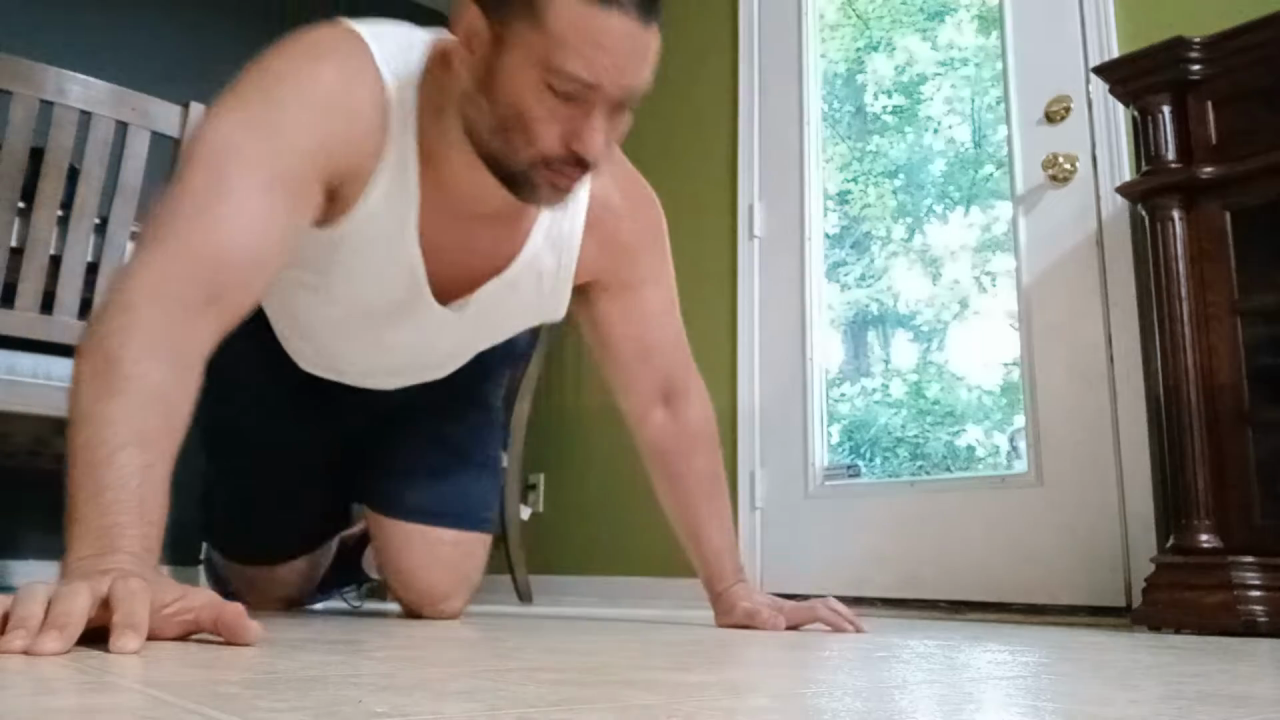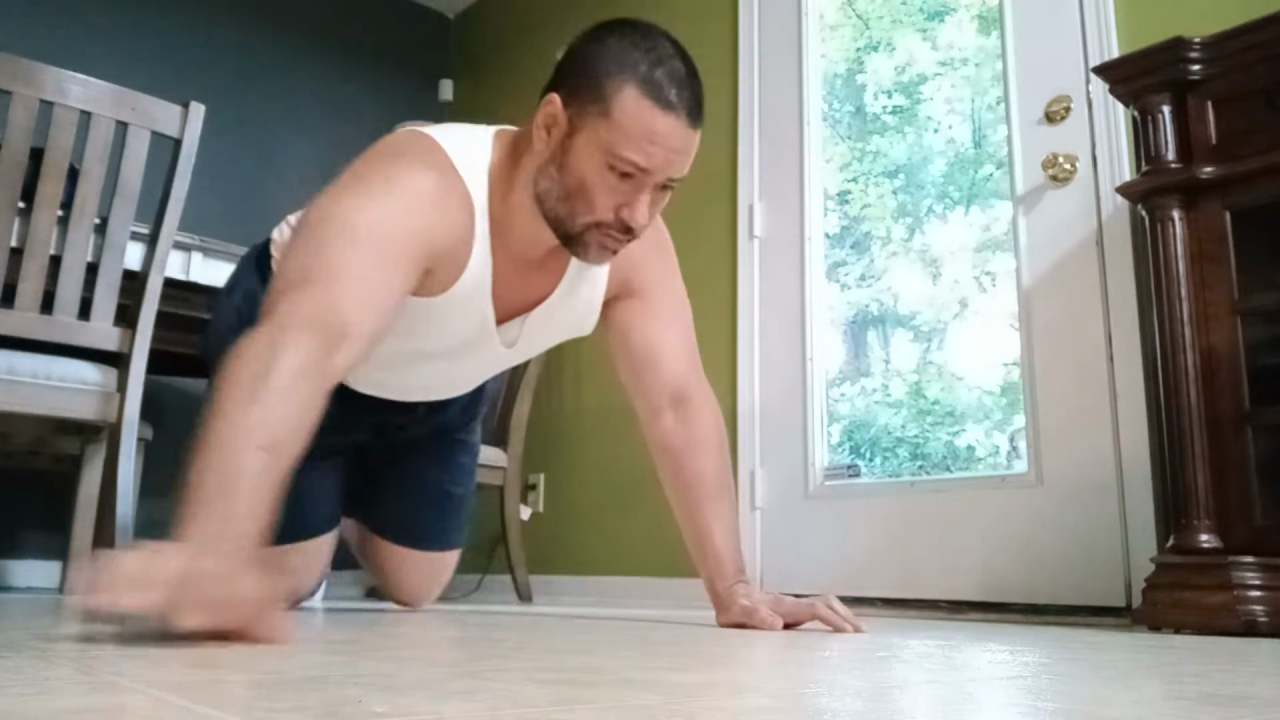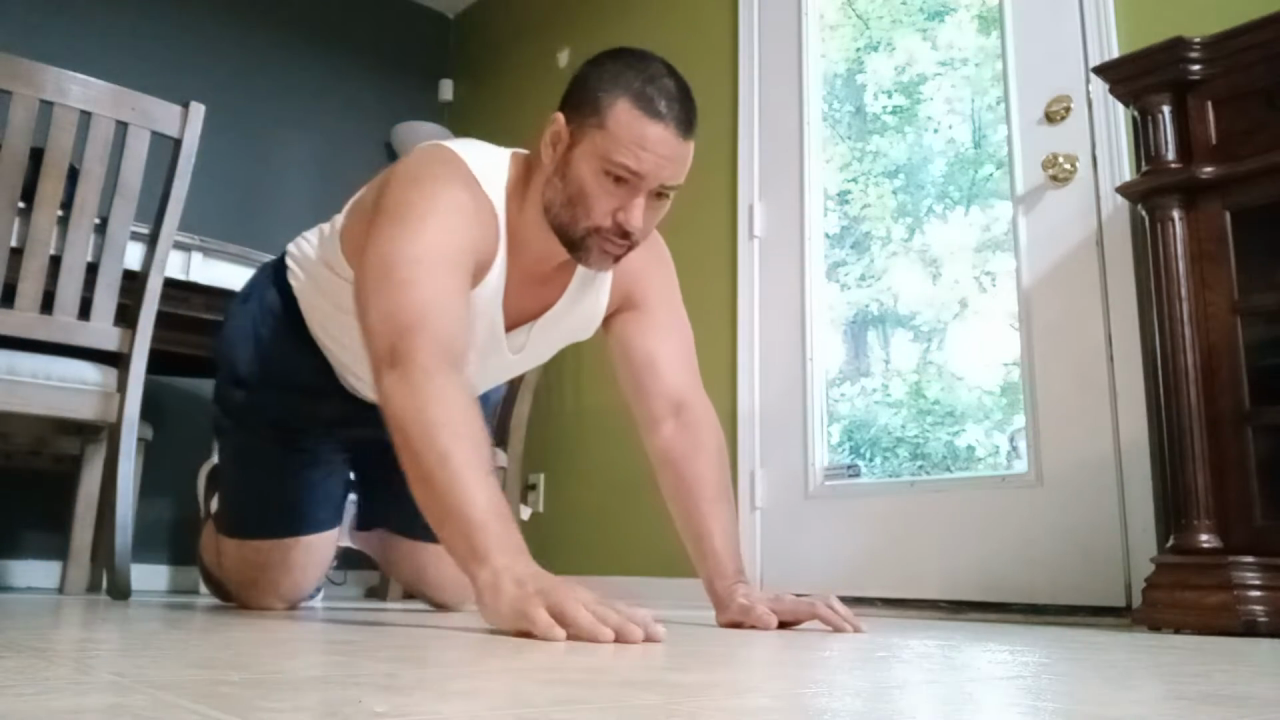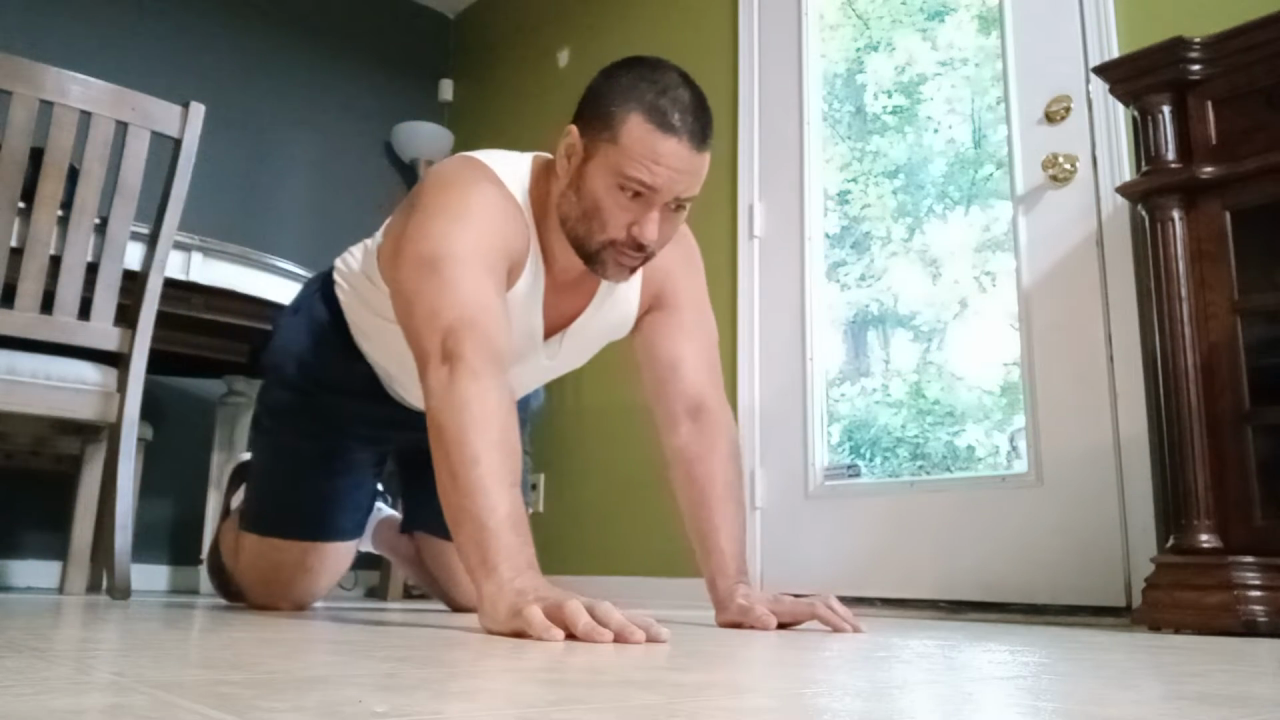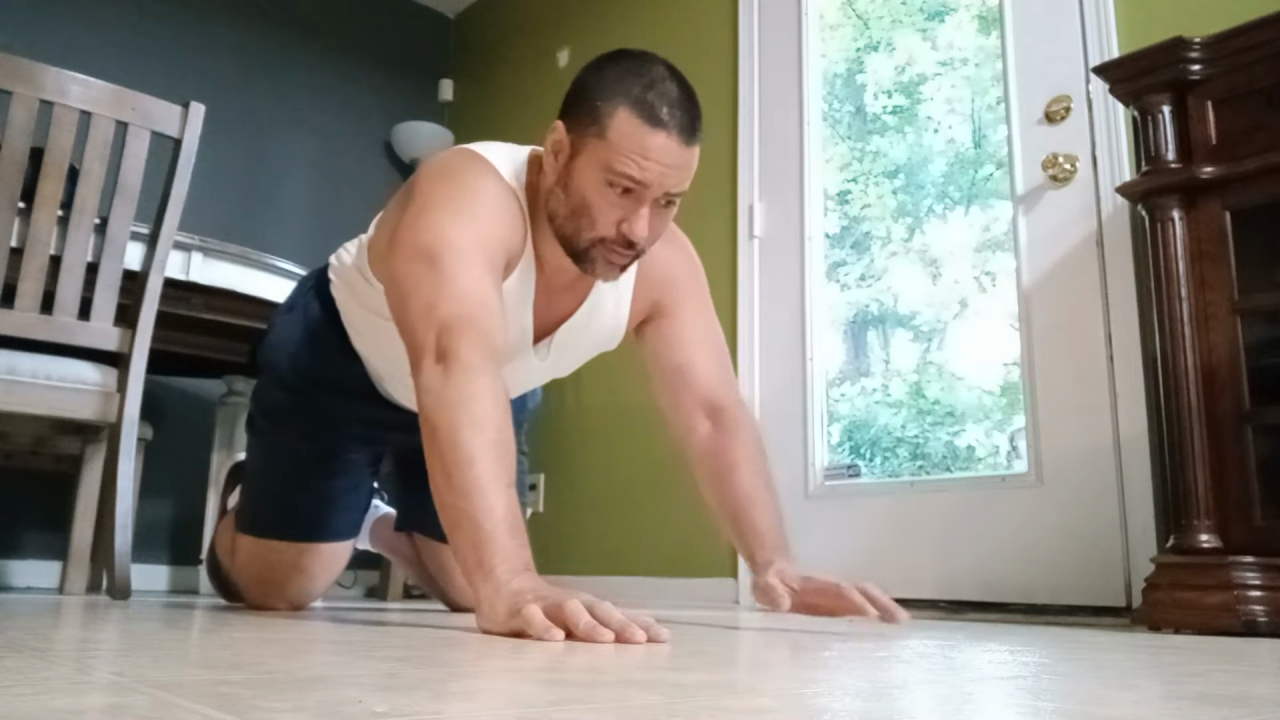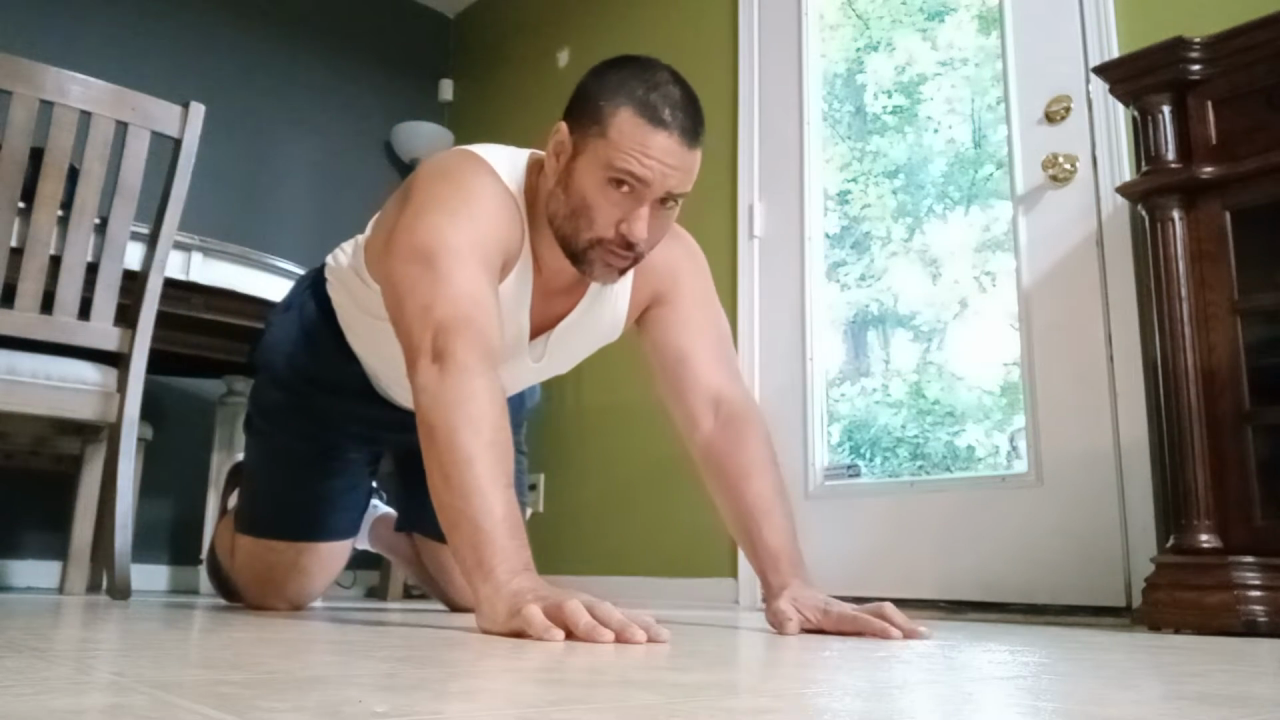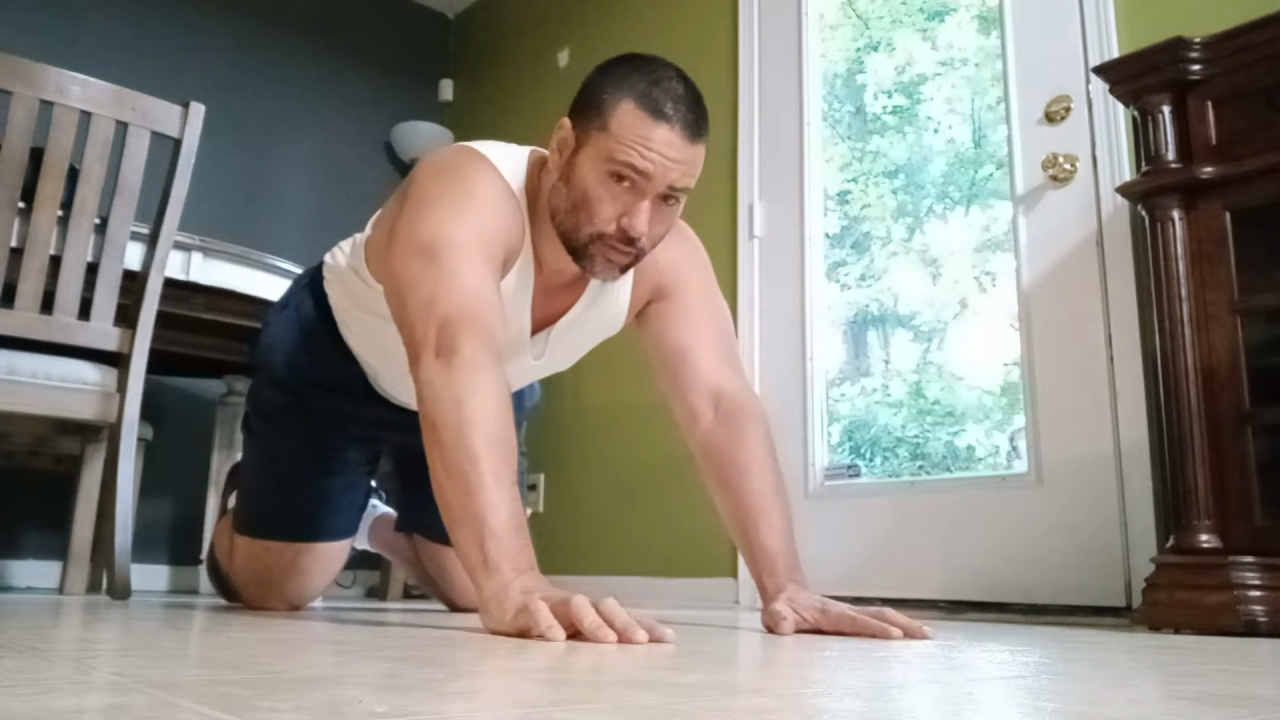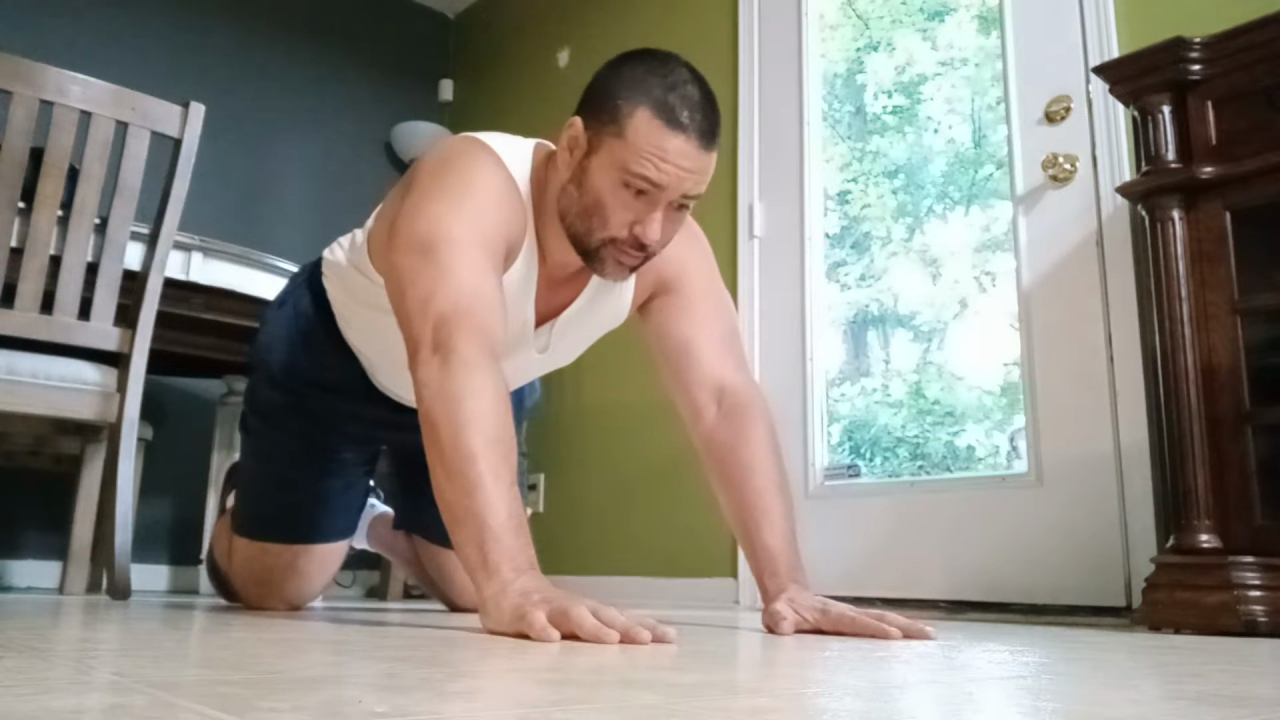
dt=0.4s
person 1, frame 1
left shoulder: (614, 214)
right shoulder: (333, 87)
left elbow: (665, 399)
right elbow: (162, 308)
left wrist: (731, 589)
right wrist: (110, 565)
left hip: (446, 374)
right hip: (278, 350)
left knee: (436, 594)
right knee: (268, 585)
left ankle: (366, 542)
right ankle: (325, 544)
person 1, frame 2
left shoulder: (633, 246)
right shoulder: (421, 188)
left elbow: (678, 407)
right elbow: (301, 346)
left wrist: (733, 590)
right wrist: (210, 554)
left hip: (440, 391)
right hip: (303, 345)
left knee: (417, 590)
right knee: (271, 582)
left ankle: (353, 510)
person 1, frame 3
left shoulder: (637, 264)
right shoulder: (445, 198)
left elbow: (678, 416)
right elbow: (415, 375)
left wrist: (731, 590)
right wrist: (509, 577)
left hip: (448, 393)
right hip: (298, 347)
left knee: (454, 592)
right knee: (272, 590)
left ankle: (371, 524)
right ankle: (230, 499)
person 1, frame 4
left shoulder: (669, 263)
right shoulder: (474, 205)
left elbow: (696, 418)
right elbow: (462, 373)
left wrist: (732, 589)
right wrist: (512, 586)
left hip: (485, 395)
right hip: (342, 361)
left knee: (472, 588)
right knee: (282, 588)
left ankle: (397, 530)
right ankle: (251, 498)
person 1, frame 5
left shoulder: (665, 265)
right shoulder: (468, 198)
left elbow: (713, 415)
right elbow: (453, 368)
left wrist: (773, 563)
right wrist: (510, 584)
left hip: (482, 397)
right hip: (338, 359)
left knee: (470, 589)
right knee: (278, 586)
left ankle: (399, 526)
right ankle: (249, 498)
person 1, frame 6
left shoulder: (667, 264)
right shoulder: (465, 200)
left elbow: (721, 413)
right elbow: (451, 369)
left wrist: (787, 585)
right wrist: (510, 585)
left hip: (484, 391)
right hip: (334, 358)
left knee: (470, 586)
right knee: (279, 588)
left ankle: (402, 531)
right ankle: (246, 498)
person 1, frame 7
left shoulder: (670, 261)
right shoulder: (466, 196)
left elbow: (722, 409)
right elbow: (455, 366)
left wrist: (783, 587)
right wrist: (514, 584)
left hip: (474, 394)
right hip: (332, 358)
left knee: (471, 589)
right knee: (278, 589)
left ankle: (389, 529)
right ankle: (246, 501)
person 1, frame 8
left shoulder: (673, 253)
right shoulder: (470, 186)
left elbow: (726, 402)
right elbow: (453, 364)
left wrist: (786, 587)
right wrist: (515, 586)
left hip: (470, 390)
right hip: (330, 354)
left knee: (470, 589)
right knee: (278, 590)
left ankle: (381, 528)
right ankle: (243, 502)
